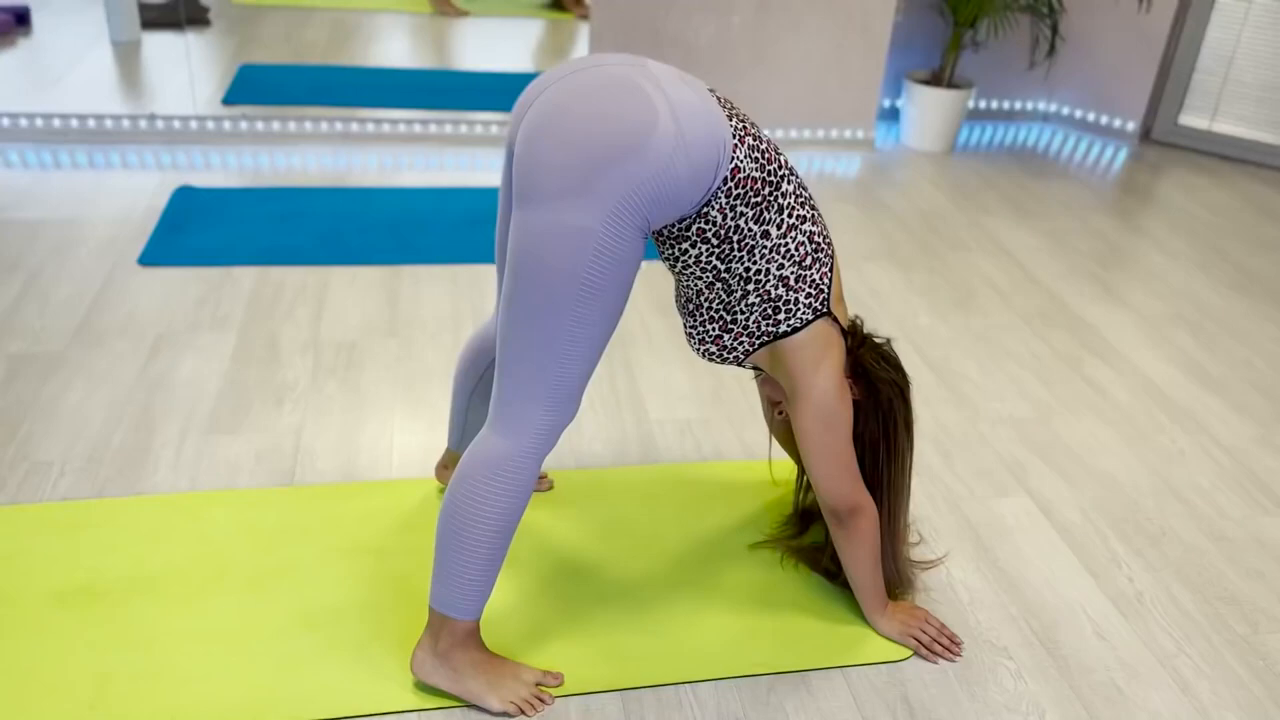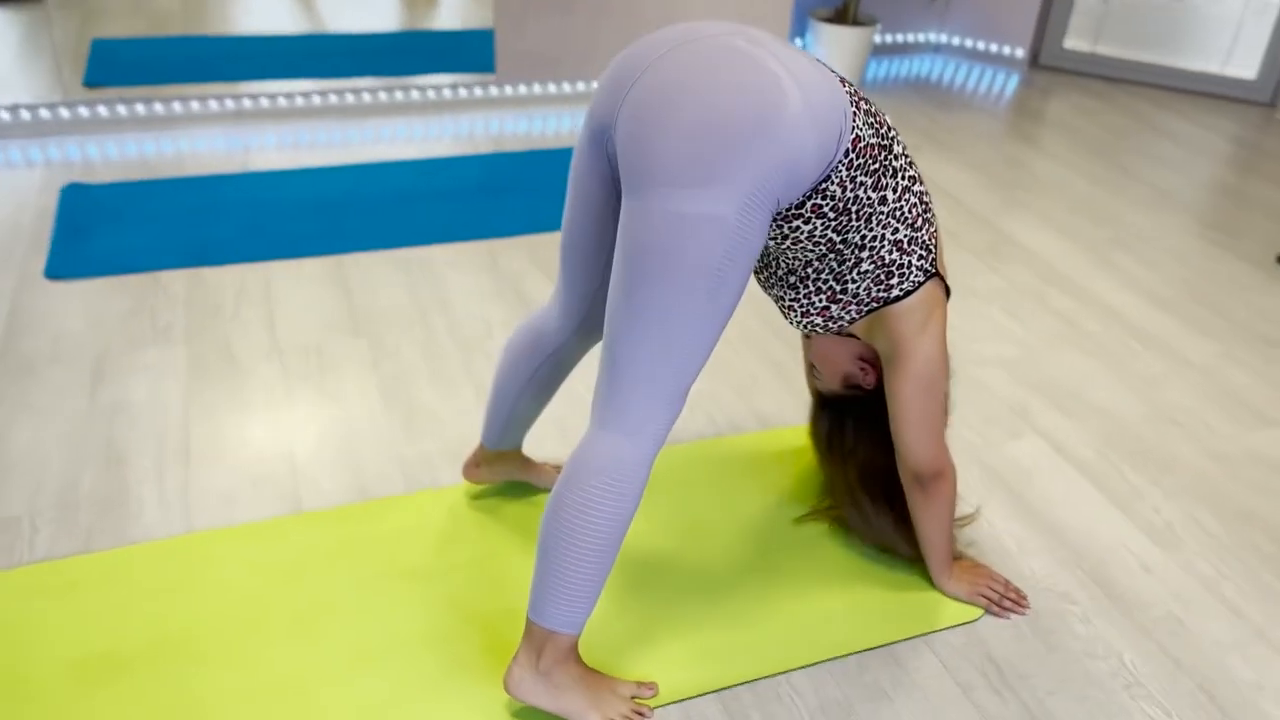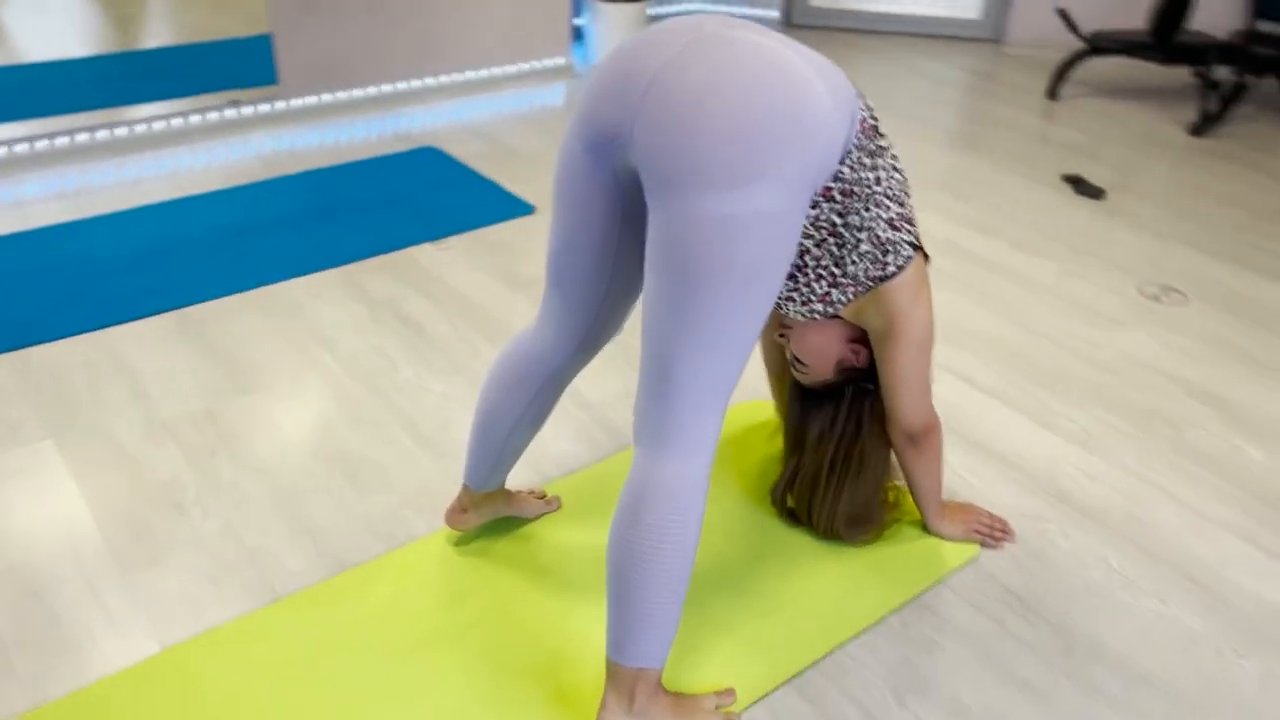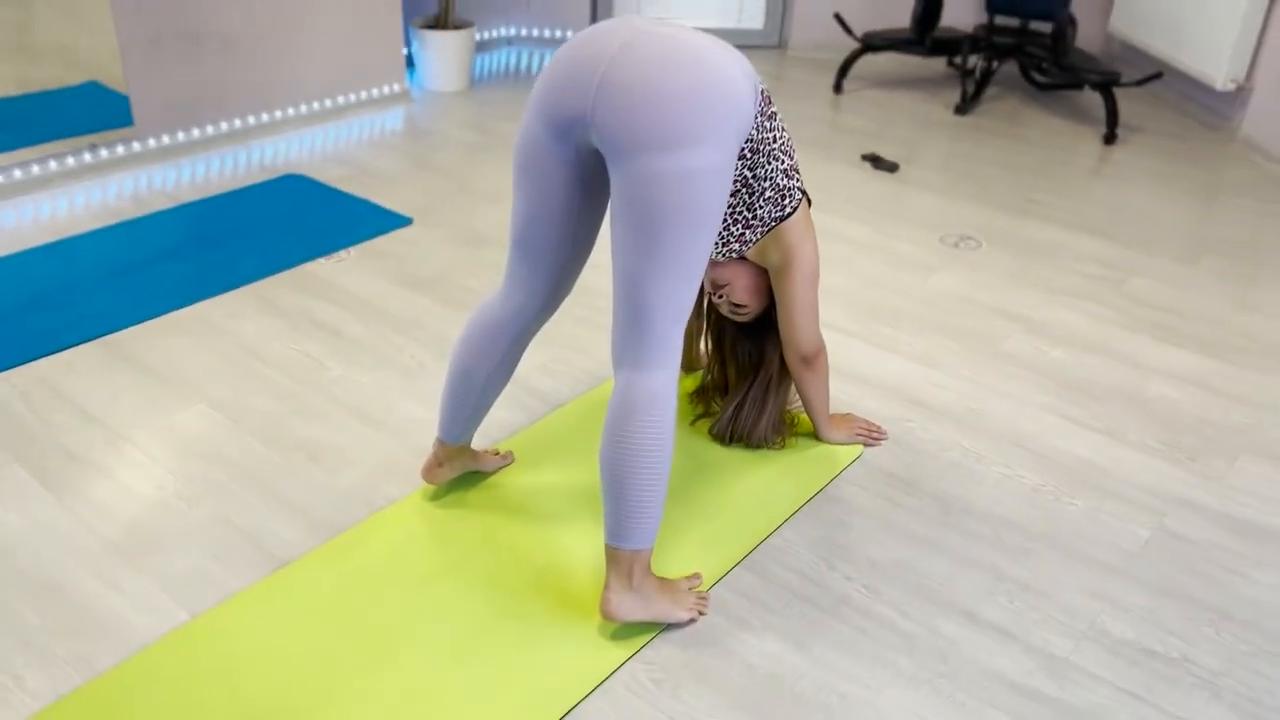
dt=1s
person 1, frame 1
left shoulder: (805, 313)
right shoulder: (814, 351)
left elbow: (785, 408)
right elbow: (848, 503)
left wrist: (812, 468)
right wrist: (881, 610)
right hip: (614, 154)
left knee: (519, 331)
right knee: (532, 420)
left ankle: (461, 460)
right ankle: (447, 648)
person 1, frame 2
right shoulder: (908, 310)
right elbow: (926, 467)
left wrist: (844, 440)
right wrist: (945, 571)
right hip: (723, 136)
left knee: (576, 315)
right knee: (633, 423)
left ankle: (494, 454)
right ankle: (543, 663)
person 1, frame 3
right shoulder: (891, 290)
left elbow: (769, 320)
right elbow: (914, 427)
left wrist: (791, 412)
right wrist: (936, 513)
right hip: (740, 127)
left knee: (562, 334)
right knee: (678, 440)
left ankle: (478, 496)
person 1, frame 4
left shoulder: (710, 244)
right shoulder: (783, 236)
left elbow: (677, 301)
right elbow: (805, 351)
left wrist: (689, 359)
right wrist: (825, 423)
right hip: (679, 100)
left knee: (523, 297)
right knee: (645, 361)
left ankle: (448, 453)
right ankle: (628, 585)
